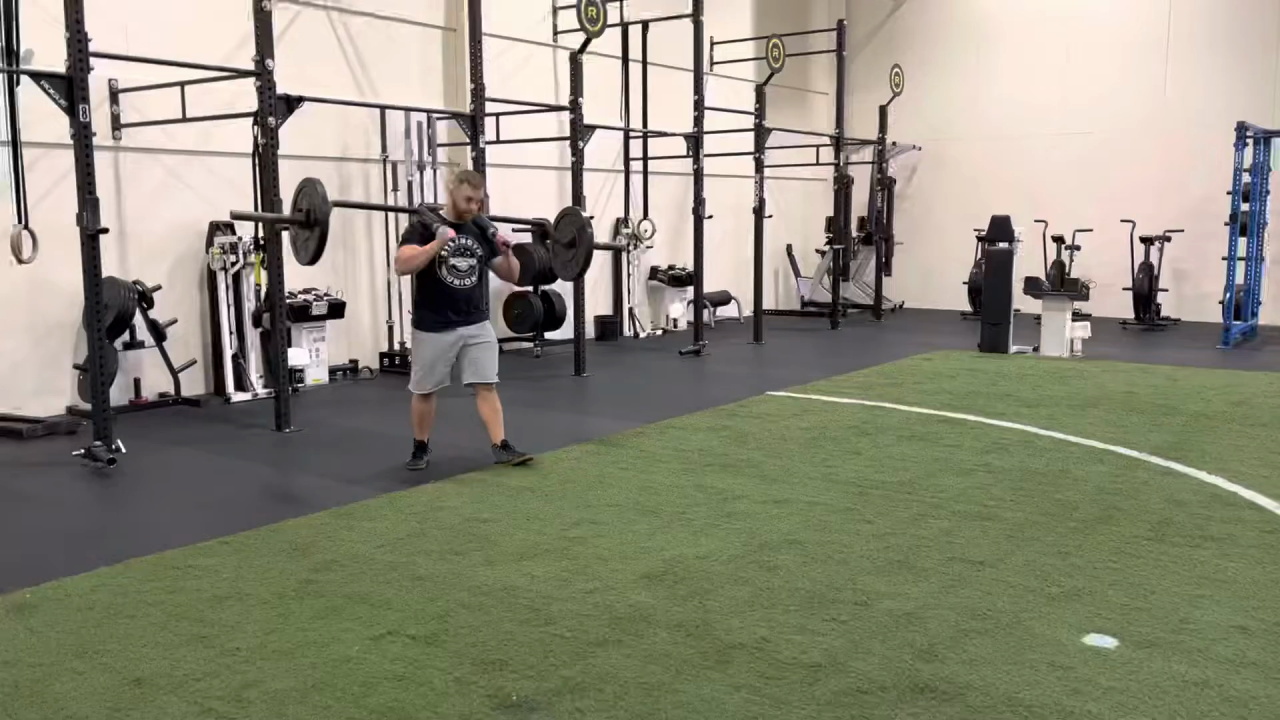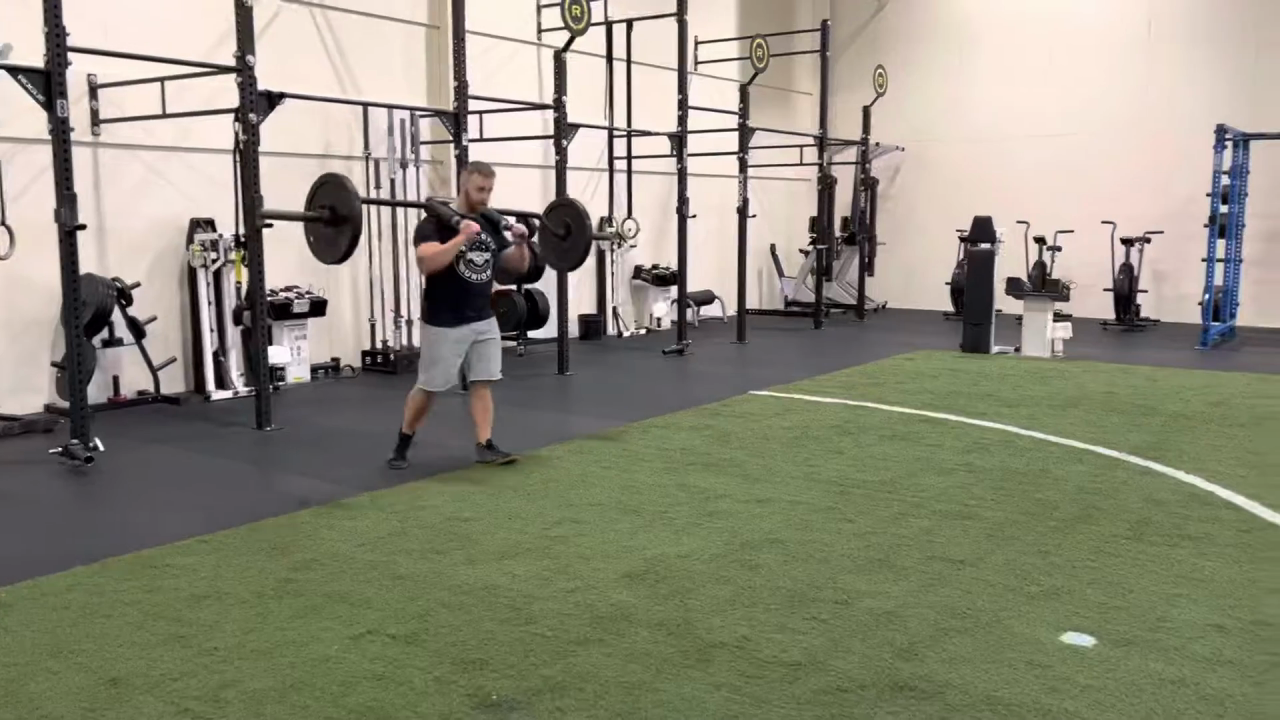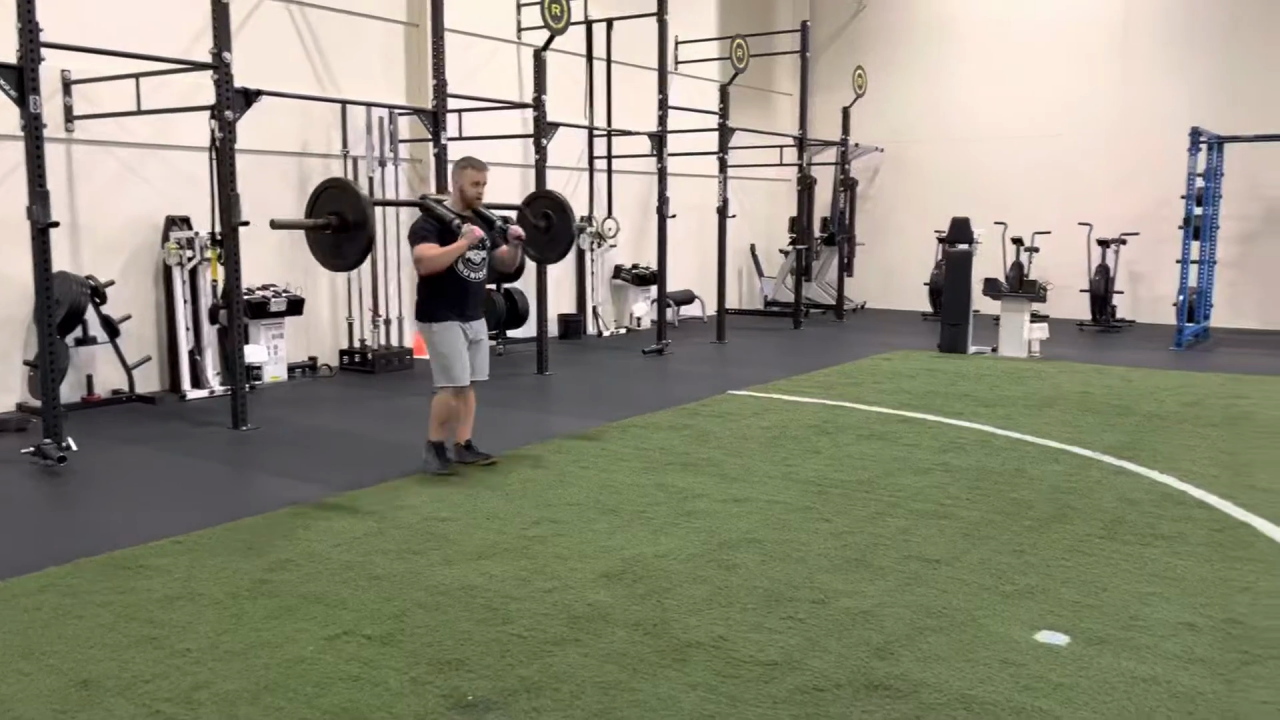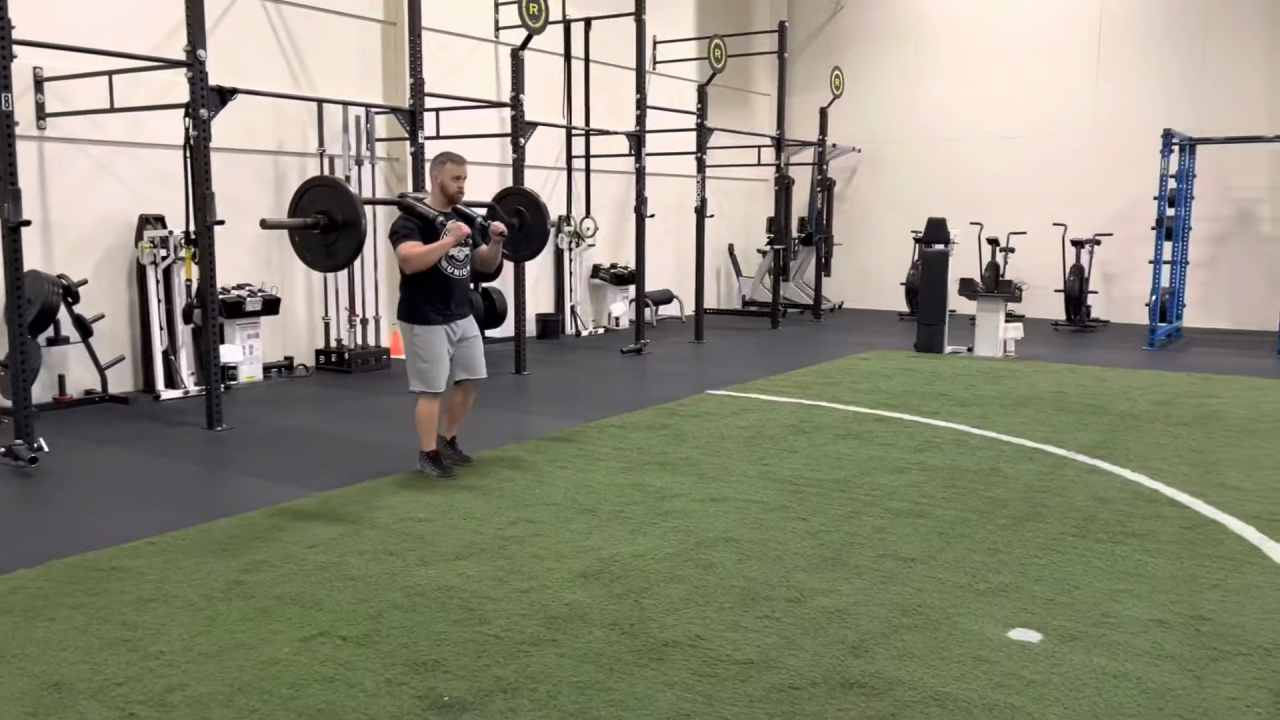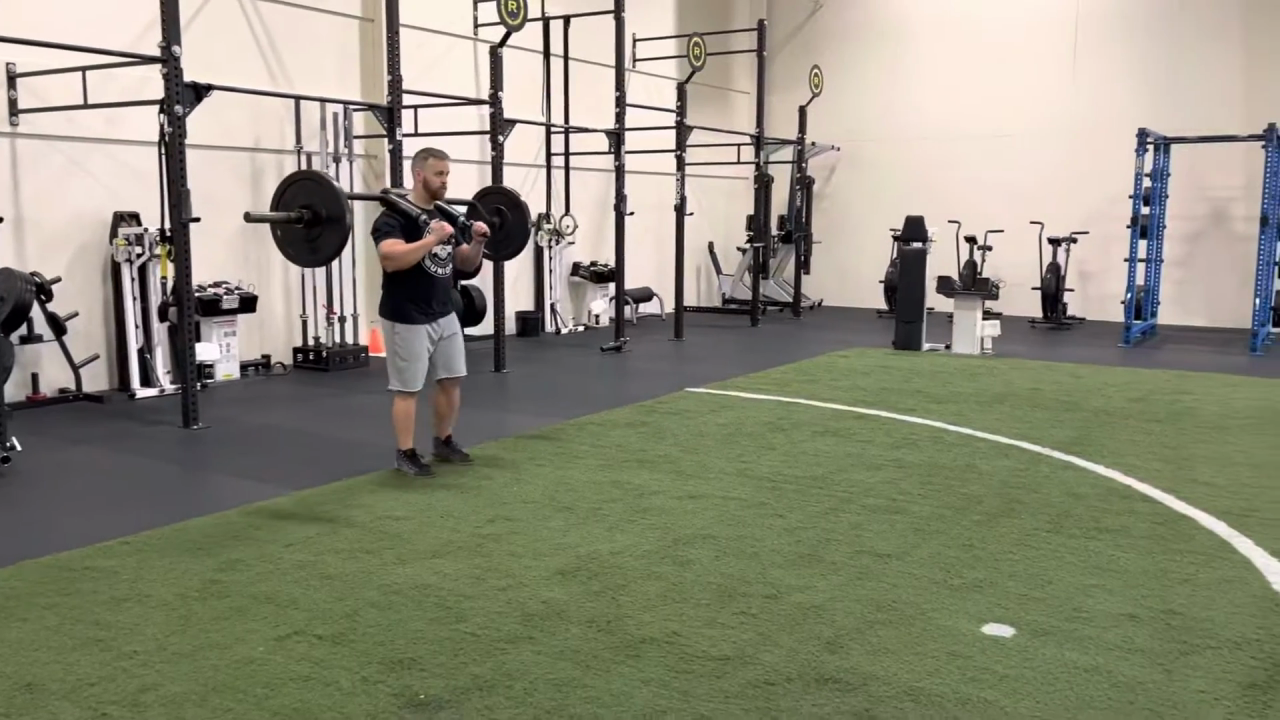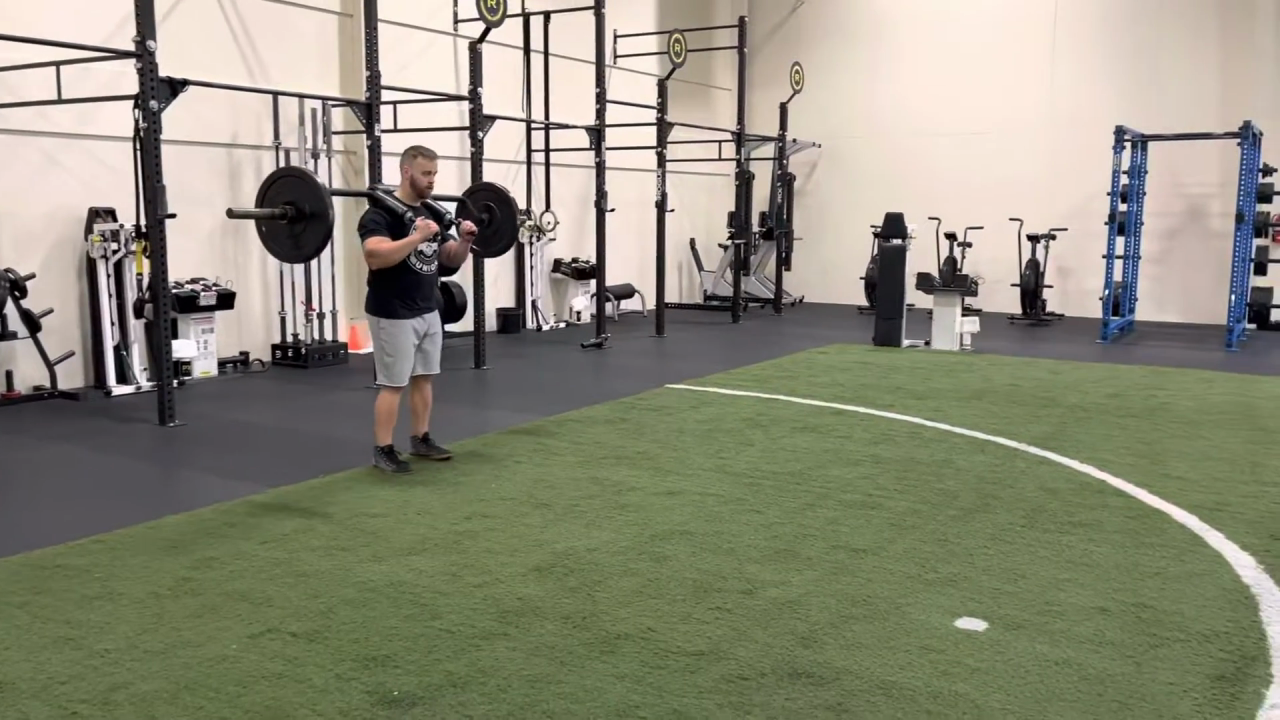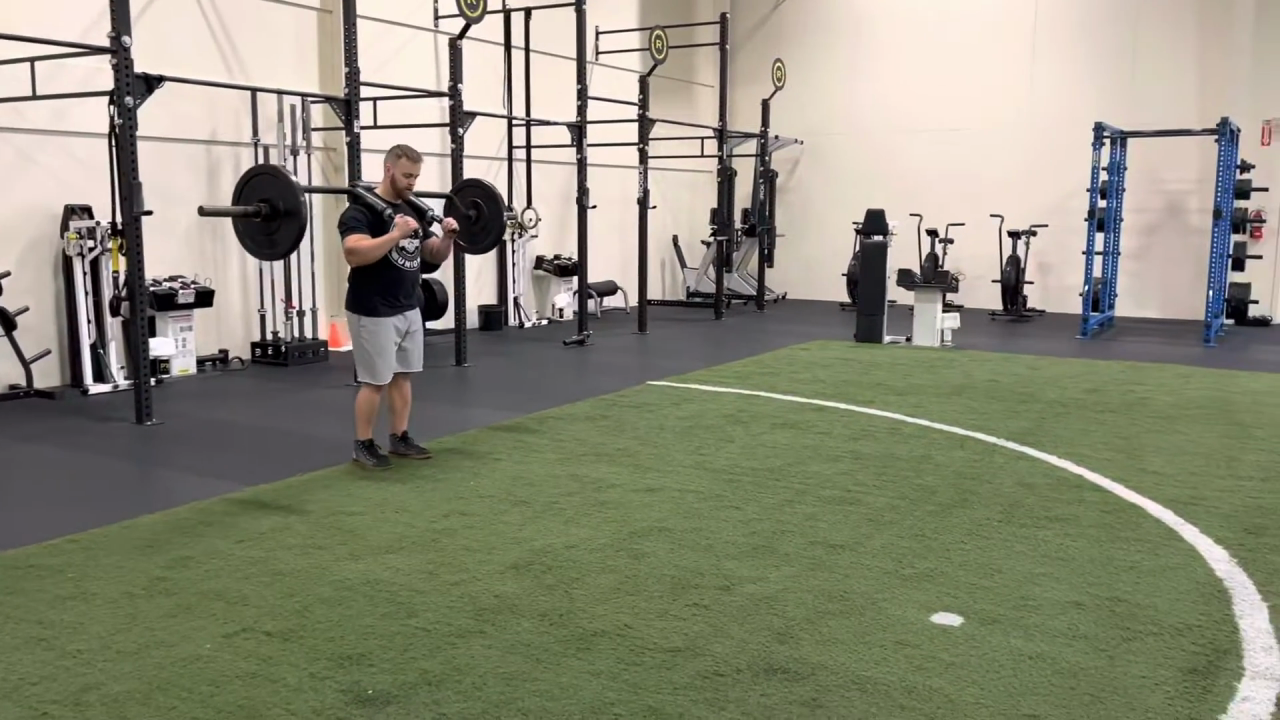
dt=0.3s
person 1, frame 1
left shoulder: (482, 231)
right shoulder: (423, 227)
left elbow: (510, 275)
right elbow: (403, 265)
left wrist: (506, 252)
right wrist: (439, 242)
left hip: (476, 324)
right hip: (433, 327)
left knee: (485, 384)
right knee: (425, 389)
left ankle: (500, 446)
right ankle: (420, 447)
person 1, frame 2
left shoulder: (491, 224)
right shoulder: (436, 223)
left elbow: (519, 266)
right elbow: (426, 264)
left wrist: (521, 243)
right wrist: (462, 238)
left hip: (484, 320)
right hip: (444, 323)
left knee: (483, 383)
right knee: (429, 387)
left ankle: (485, 445)
right ankle: (403, 439)
person 1, frame 3
left shoulder: (482, 222)
right shoulder: (431, 222)
left elbow: (506, 265)
right elbow: (424, 263)
left wrist: (515, 244)
right wrist: (464, 242)
left hip: (474, 317)
right hip: (440, 318)
left knee: (468, 384)
right knee: (454, 384)
left ankle: (463, 445)
right ankle: (435, 446)
person 1, frame 4
left shoulder: (462, 219)
right shoulder: (412, 220)
left elbow: (486, 264)
right elbow: (410, 261)
left wrist: (496, 242)
right wrist: (450, 239)
left hip: (462, 316)
right hip: (425, 321)
left knee: (469, 382)
right knee: (432, 389)
left ankle: (447, 440)
right ankle: (428, 455)
person 1, frame 5
left shoulder: (444, 216)
right shoulder: (395, 218)
left elbow: (467, 263)
right elbow: (391, 259)
left wrist: (478, 242)
right wrist: (433, 238)
left hip: (444, 315)
right hip: (407, 319)
left knee: (450, 381)
right knee: (407, 388)
left ankle: (444, 442)
right ankle: (406, 454)
person 1, frame 6
left shoulder: (430, 213)
right shoulder: (381, 214)
left elbow: (452, 259)
right elbow: (376, 257)
left wrist: (465, 240)
right wrist: (418, 236)
left hip: (428, 311)
right hip: (393, 314)
left knee: (423, 378)
right knee: (393, 383)
left ankle: (421, 439)
right ankle: (383, 450)
person 1, frame 7
left shoulder: (412, 211)
right shoulder: (361, 211)
left elbow: (435, 256)
right elbow: (354, 254)
left wrist: (448, 237)
right wrist: (396, 234)
left hip: (409, 309)
right hip: (374, 312)
left knee: (402, 375)
right knee: (375, 381)
left ankle: (400, 438)
right ankle: (363, 444)
